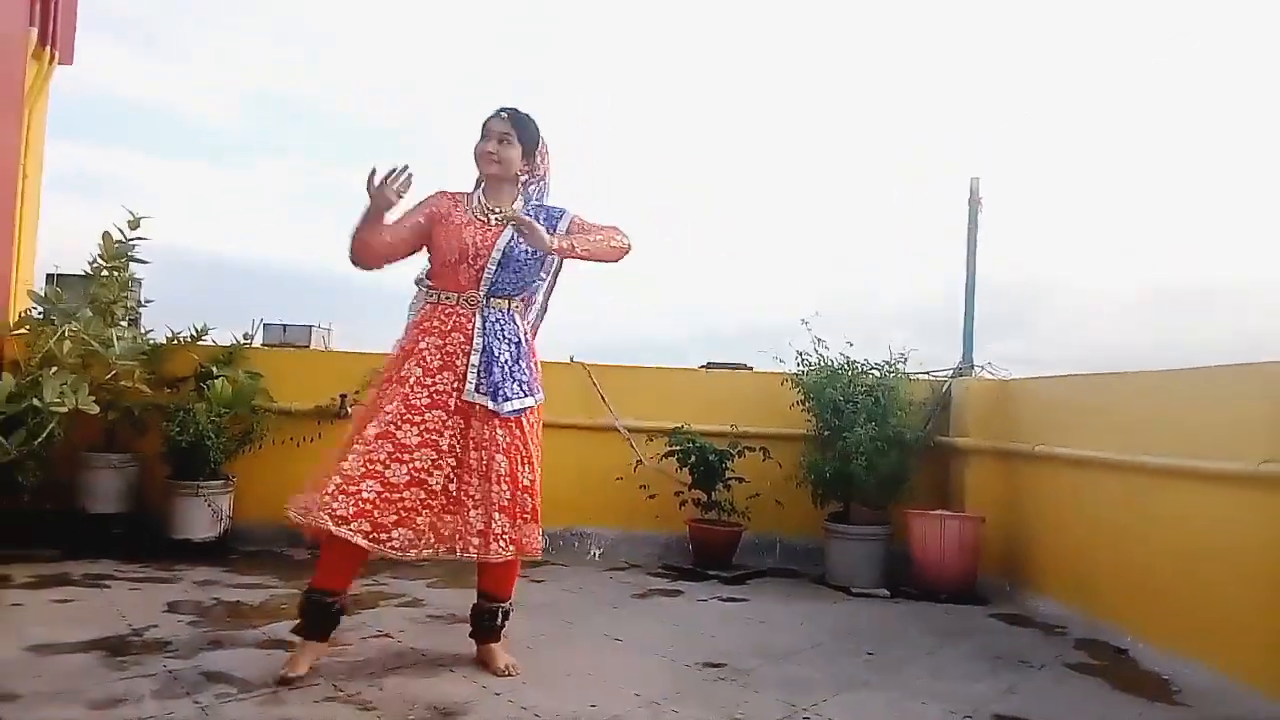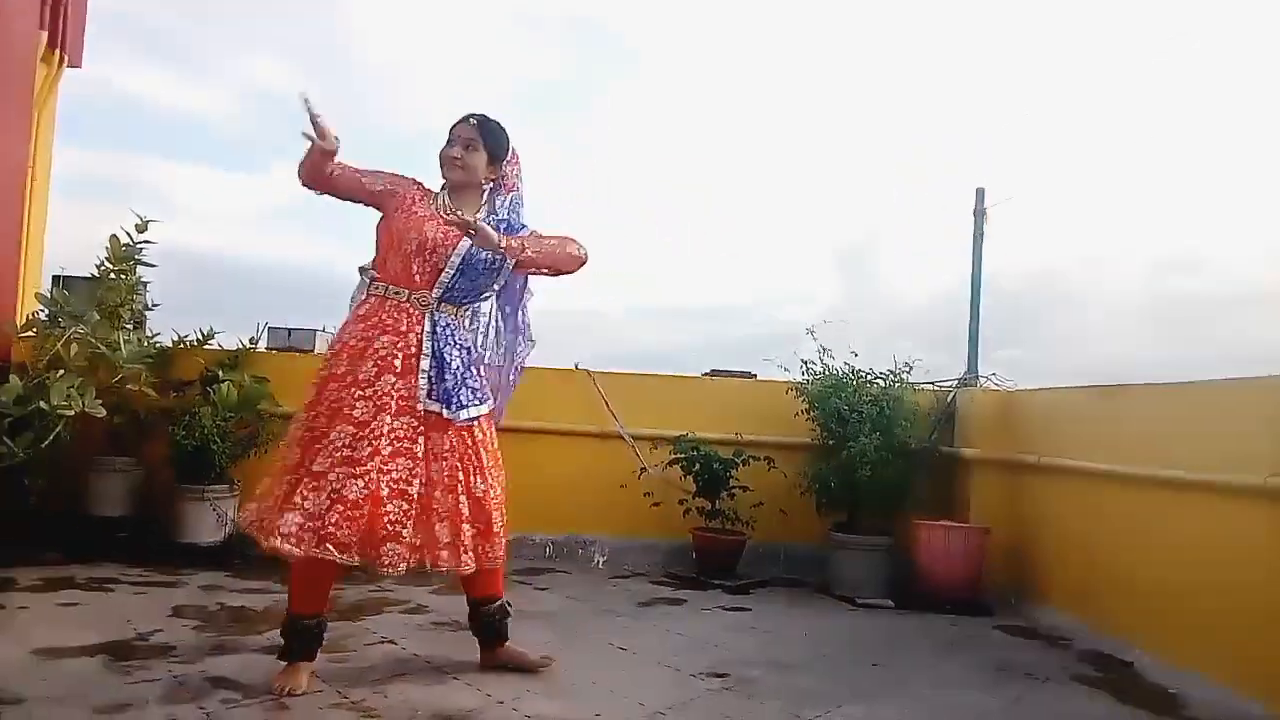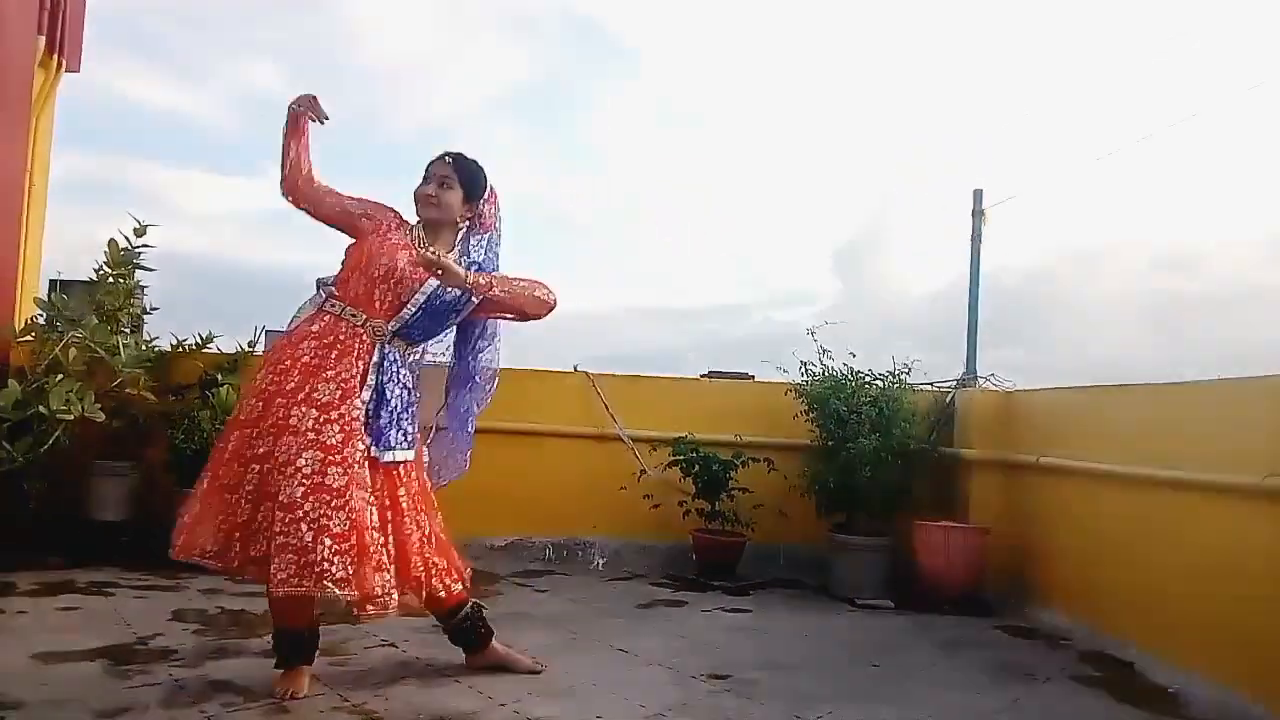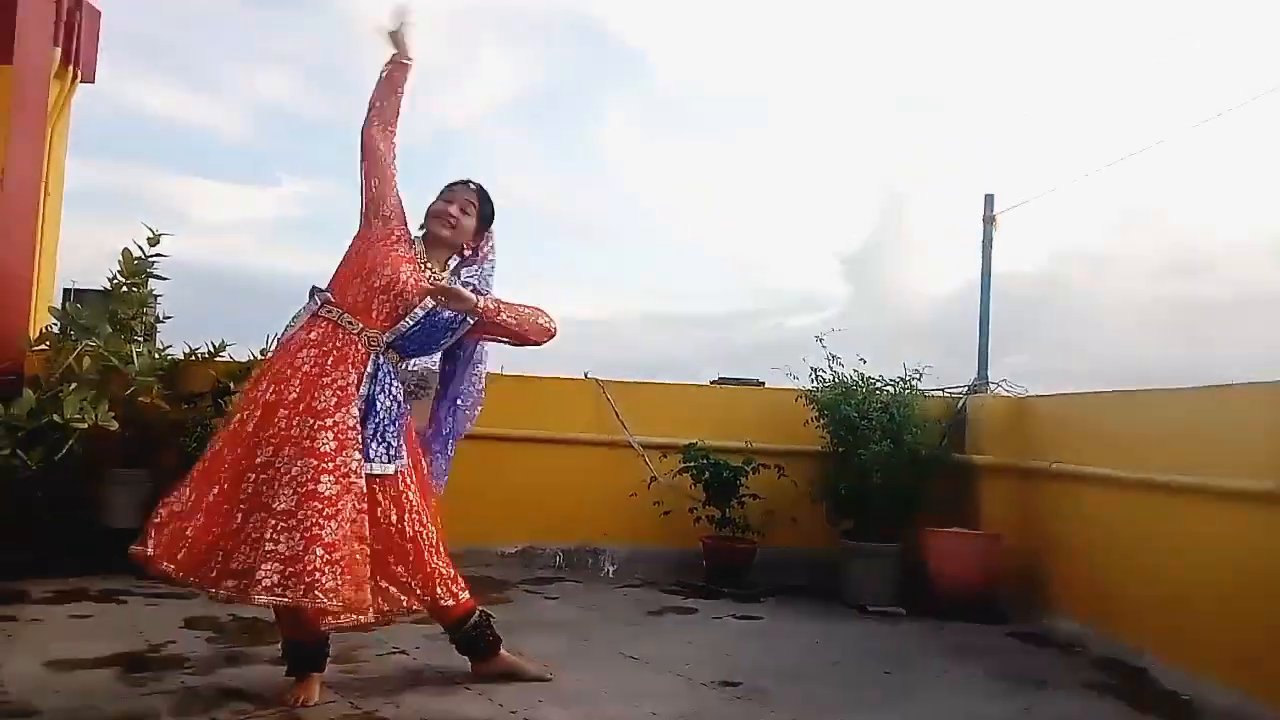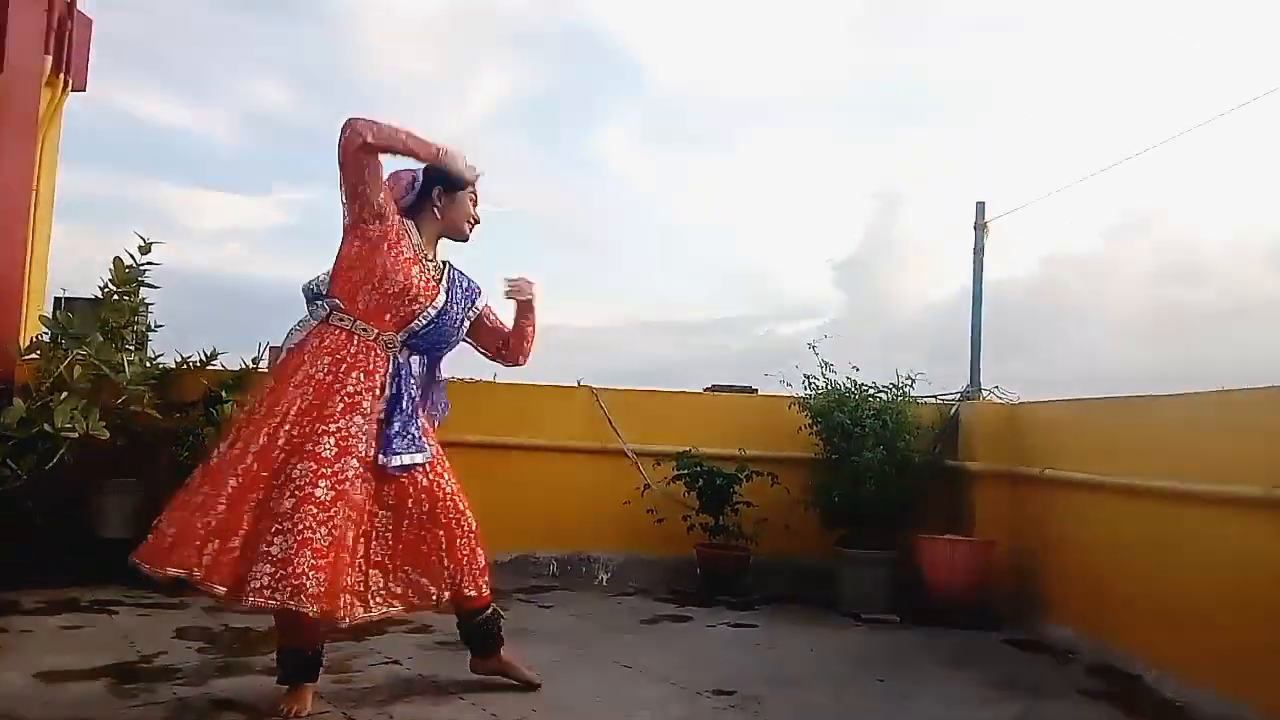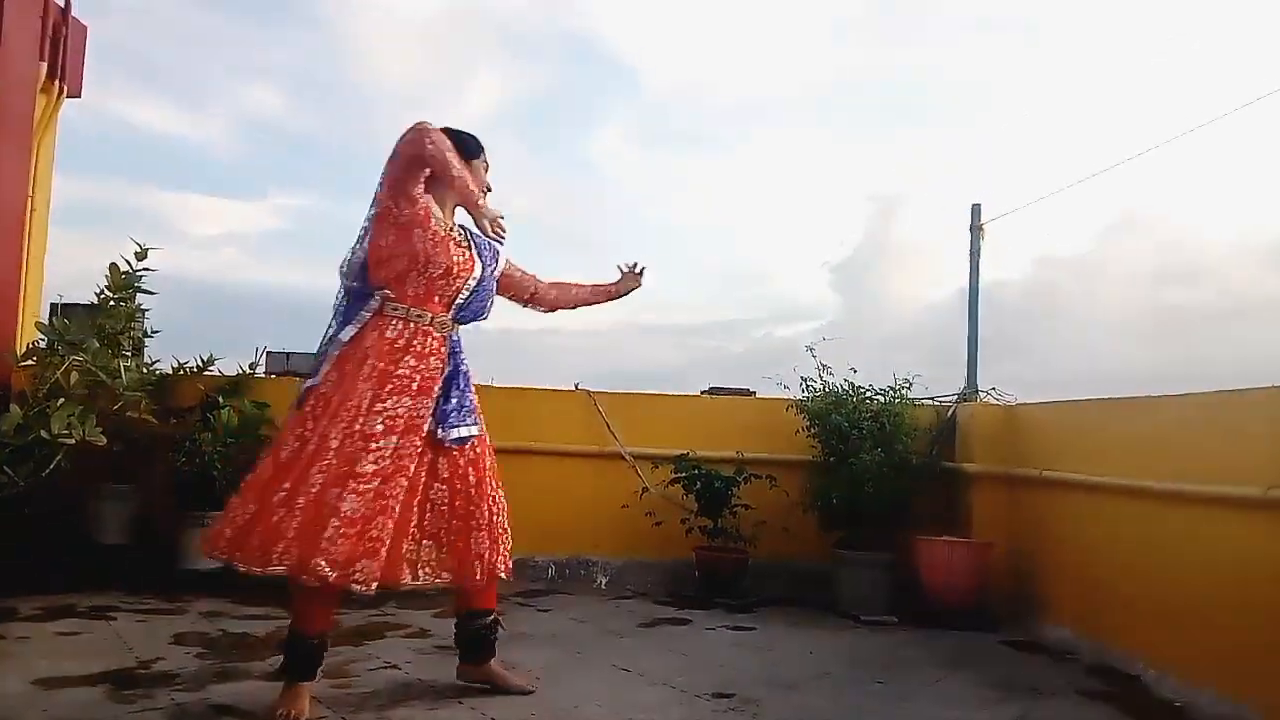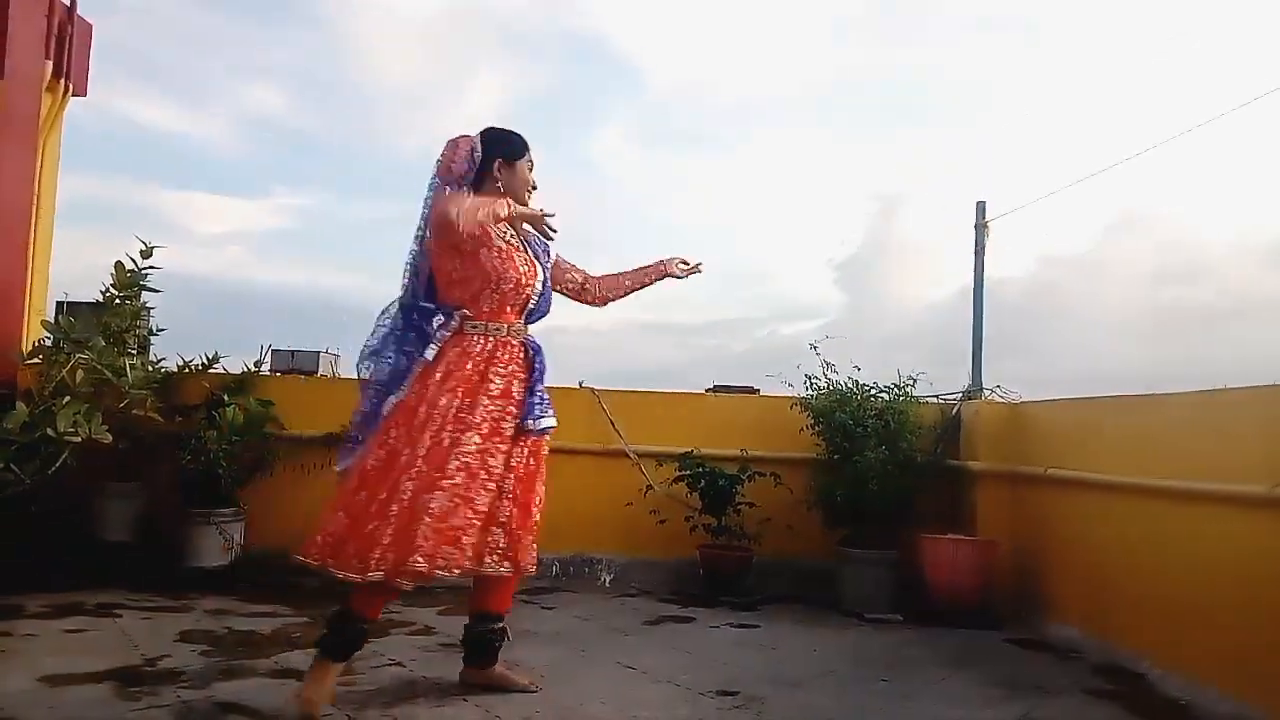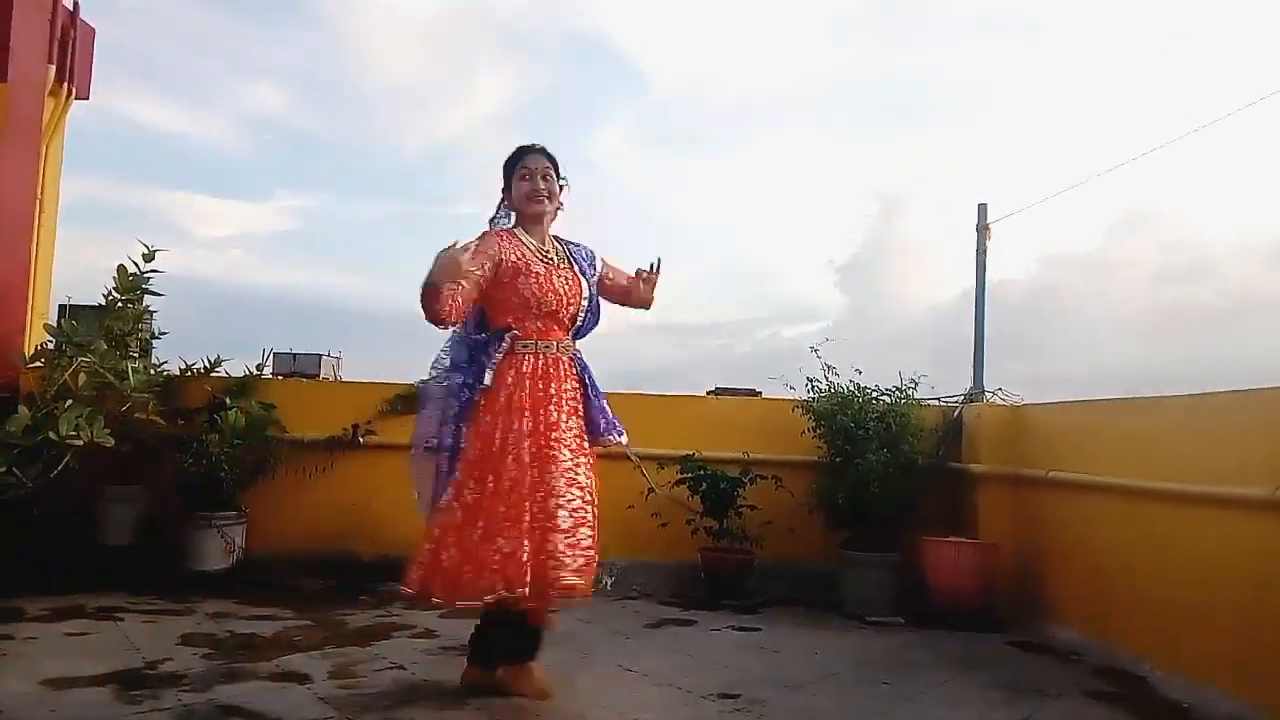
dt=0.2s
person 1, frame 1
left shoulder: (550, 223)
right shoulder: (442, 208)
left elbow: (619, 242)
right elbow: (366, 254)
left wrist: (552, 244)
right wrist: (377, 208)
left hip: (505, 368)
right hip: (431, 357)
left knee: (503, 502)
right knee: (373, 483)
left ankle: (489, 634)
right ankle: (316, 630)
person 1, frame 2
left shoulder: (508, 231)
right shoulder: (403, 196)
left elbow: (574, 254)
right elbow: (317, 175)
left wrist: (501, 245)
right wrist: (323, 146)
left hip: (451, 371)
right hip: (373, 355)
left knee: (470, 502)
right knee: (332, 492)
left ankle: (494, 639)
right ankle: (299, 650)
person 1, frame 3
left shoulder: (474, 283)
right shoulder: (381, 224)
left elbow: (543, 300)
right elbow: (300, 189)
left wrist: (466, 280)
right wrist: (294, 126)
left hip: (378, 392)
right hip: (310, 371)
left knee: (404, 519)
right knee: (295, 513)
left ankle: (478, 643)
right ankle: (296, 657)
person 1, frame 4
left shoulder: (468, 303)
right shoulder: (387, 229)
left elbow: (543, 328)
right elbow: (377, 134)
left wrist: (474, 307)
right wrist: (401, 60)
left hip: (366, 398)
right hip: (304, 377)
left knee: (404, 529)
right knee: (292, 520)
left ankle: (485, 649)
right ankle: (306, 667)
person 1, frame 5
left shoulder: (459, 291)
right shoulder: (377, 219)
left elbow: (515, 349)
right elbow: (356, 135)
left wrist: (527, 305)
right wrist: (441, 154)
left hip: (385, 402)
right hip: (319, 384)
left knee: (440, 520)
right knee: (301, 526)
left ankle: (488, 648)
person 1, frame 6
left shoulder: (482, 251)
right shoulder: (404, 204)
left elbow: (544, 294)
right elbow: (421, 139)
left wrist: (613, 288)
right wrist: (476, 202)
left hip: (441, 383)
right hip: (378, 368)
left knee: (473, 518)
right knee: (345, 511)
left ankle: (477, 656)
person 1, frame 7
left shoulder: (534, 247)
right shoulder: (461, 219)
left elbow: (593, 290)
right elbow: (451, 213)
left wrist: (661, 270)
right wrist: (513, 207)
left hip: (513, 383)
right hip: (460, 379)
left knee: (510, 525)
right knee: (416, 516)
left ankle: (481, 659)
right ankle: (332, 654)
person 1, frame 8
left shoulder: (578, 258)
right shoulder: (496, 246)
left elbow: (635, 294)
right elbow: (443, 313)
left wrist: (650, 282)
right wrist: (438, 276)
left hip: (564, 397)
right hip: (515, 395)
left knee: (556, 529)
right knee: (537, 525)
left ankle: (489, 660)
right ankle: (519, 654)
